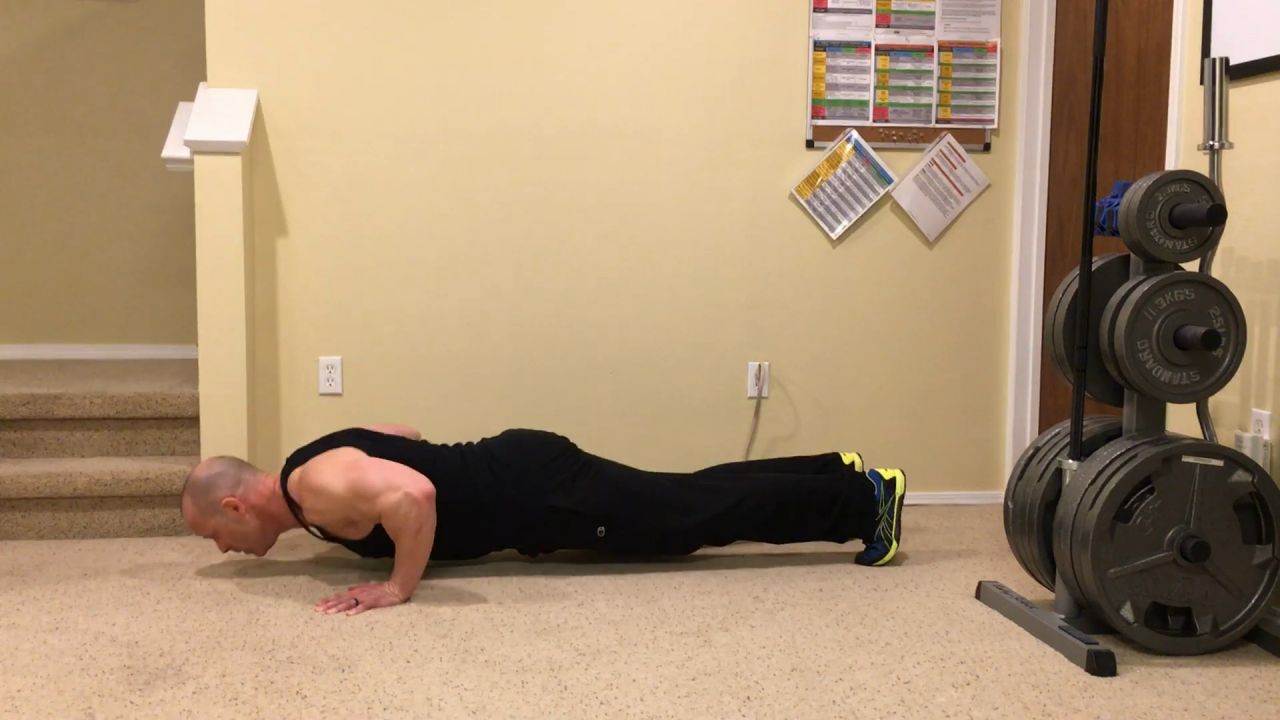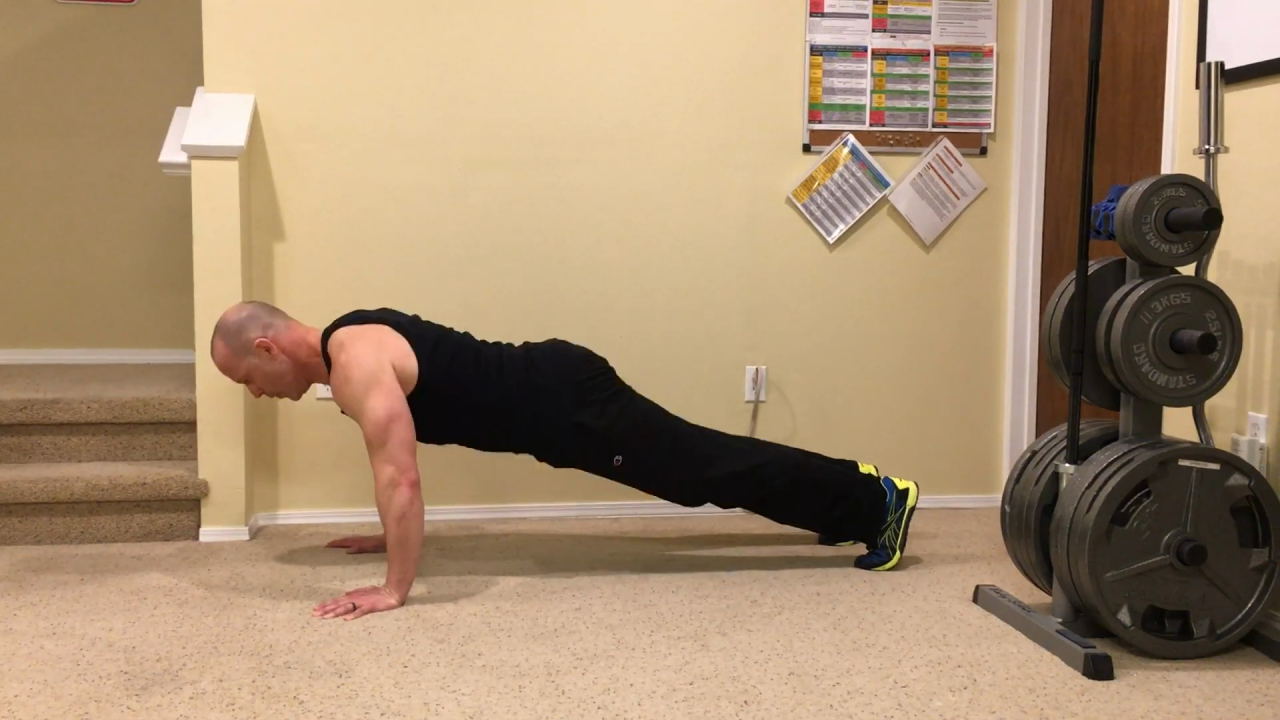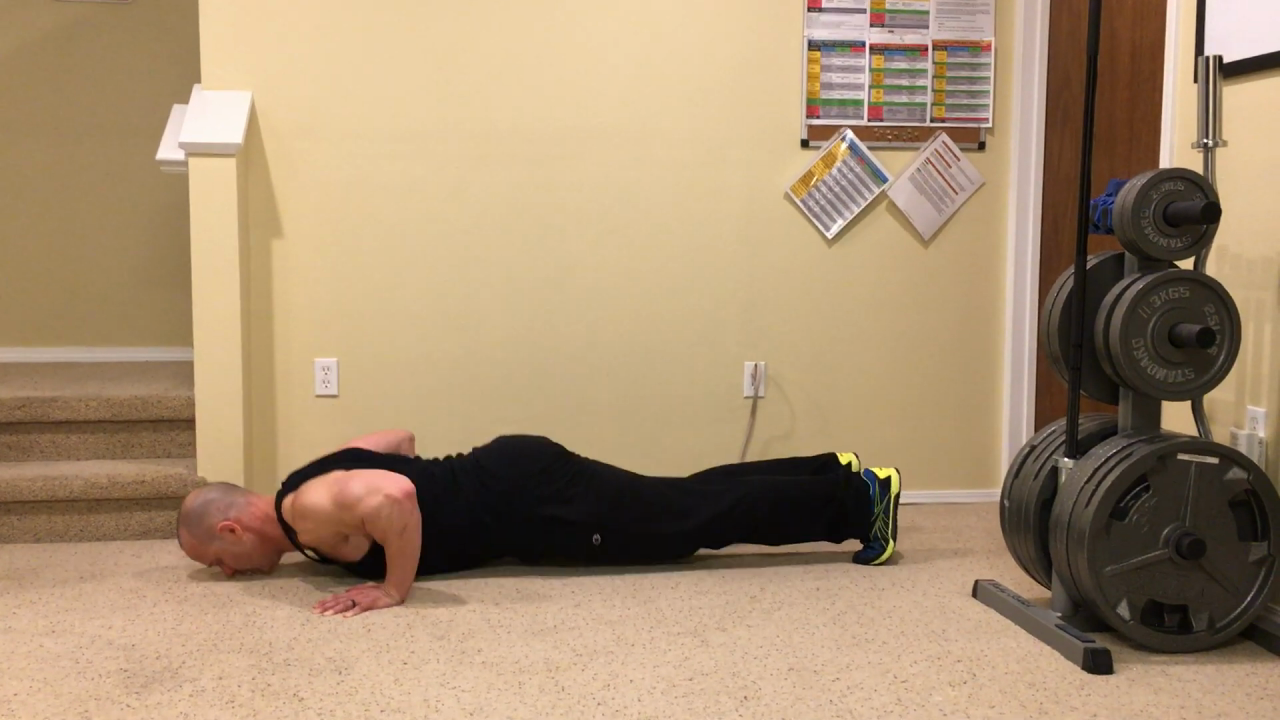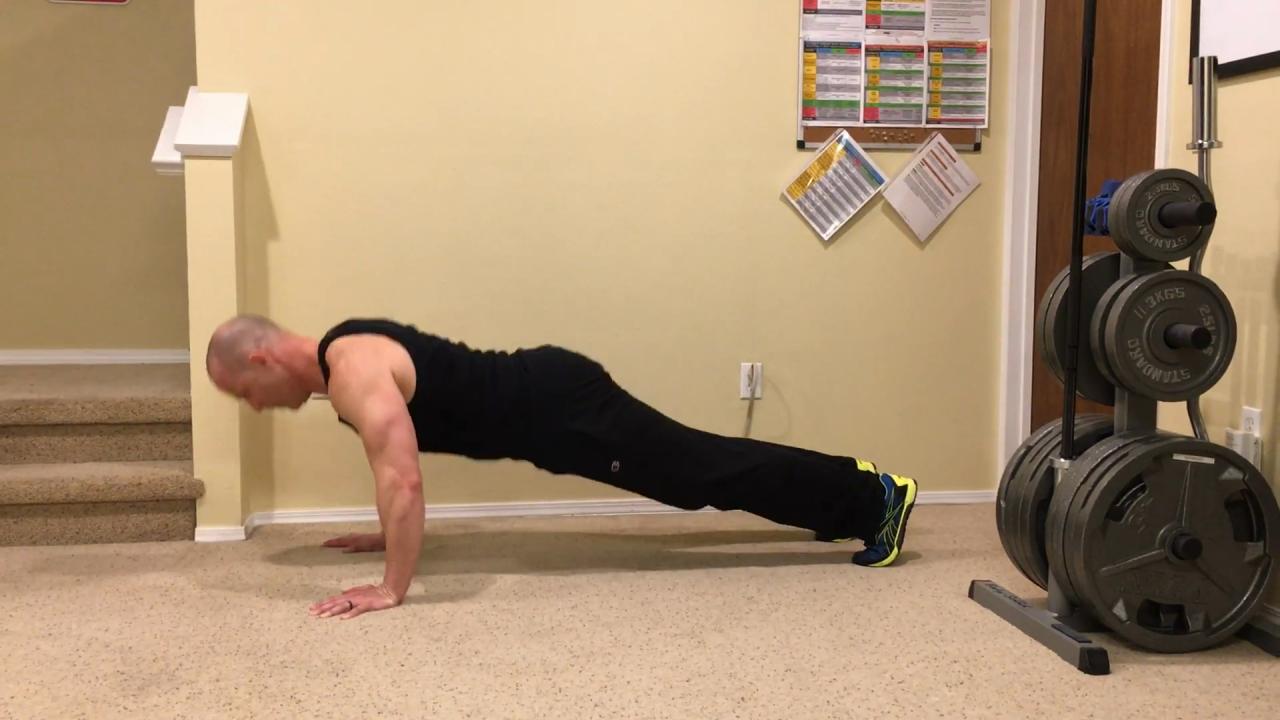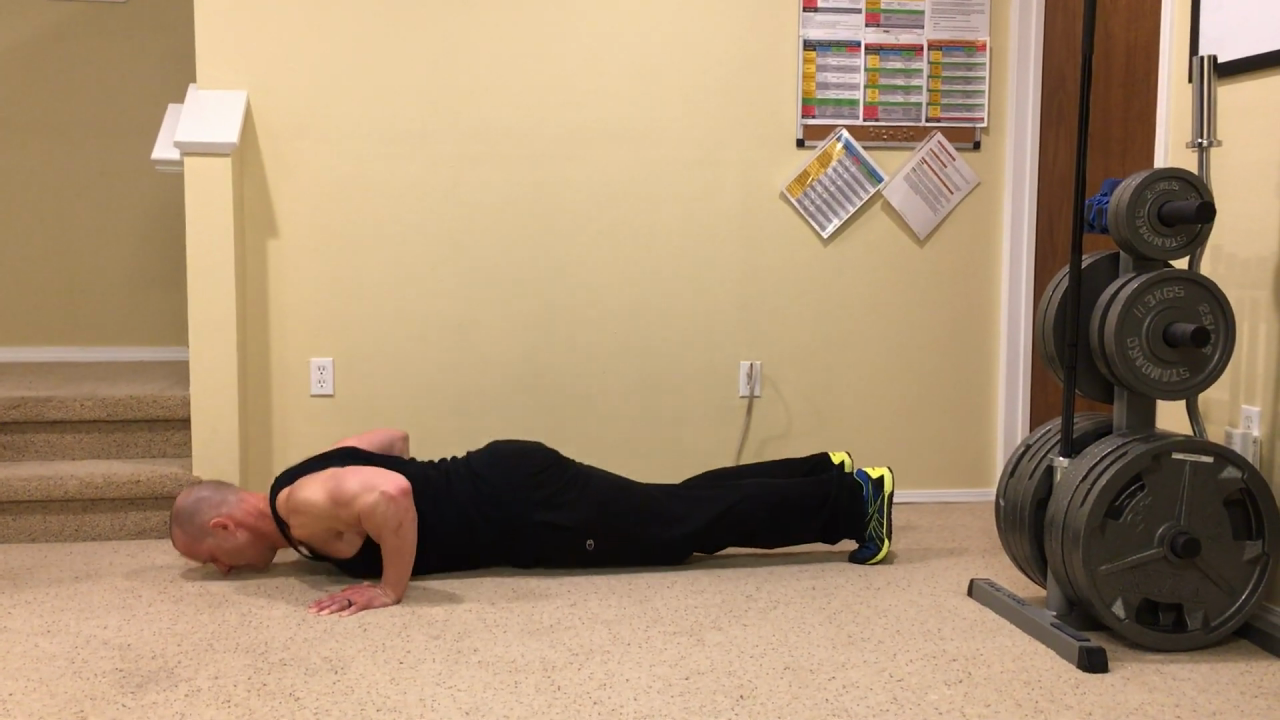
dt=0.7s
person 1, frame 1
left shoulder: (314, 493)
right shoulder: (316, 469)
left elbow: (417, 493)
right elbow: (407, 437)
left wrist: (398, 586)
right wrist: (380, 536)
left hip: (532, 494)
right hip: (517, 468)
left knee: (703, 514)
right knee: (693, 495)
left ankle: (865, 496)
right ankle: (838, 474)
person 1, frame 2
left shoulder: (355, 361)
right shoulder: (349, 344)
left elbow: (398, 475)
right elbow: (401, 456)
left wrist: (395, 590)
right wrist: (391, 533)
left hip: (565, 403)
right hip: (550, 390)
left knee: (718, 474)
right knee: (714, 463)
left ankle: (874, 504)
right ankle: (859, 488)
person 1, frame 3
left shoulder: (306, 512)
right shoulder: (314, 486)
left elbow: (395, 496)
right elbow: (401, 439)
left wrist: (393, 588)
left hip: (525, 500)
right hip: (511, 475)
left knee: (698, 519)
right knee: (688, 499)
left ankle: (859, 495)
right ankle: (836, 476)
person 1, frame 4
left shoulder: (352, 369)
right shoulder: (345, 353)
left elbow: (400, 477)
right elbow: (401, 459)
left wrist: (392, 590)
right wrist: (387, 533)
left hip: (561, 411)
right hip: (544, 398)
left knee: (713, 476)
right knee: (710, 467)
left ankle: (874, 499)
right ankle: (857, 487)
person 1, frame 5
left shoulder: (301, 509)
right shoulder: (308, 482)
left elbow: (391, 492)
right elbow: (394, 439)
left wrist: (389, 588)
left hip: (522, 507)
right hip: (506, 480)
left knee: (690, 524)
right knee: (683, 502)
left ankle: (855, 498)
right ankle: (830, 476)
